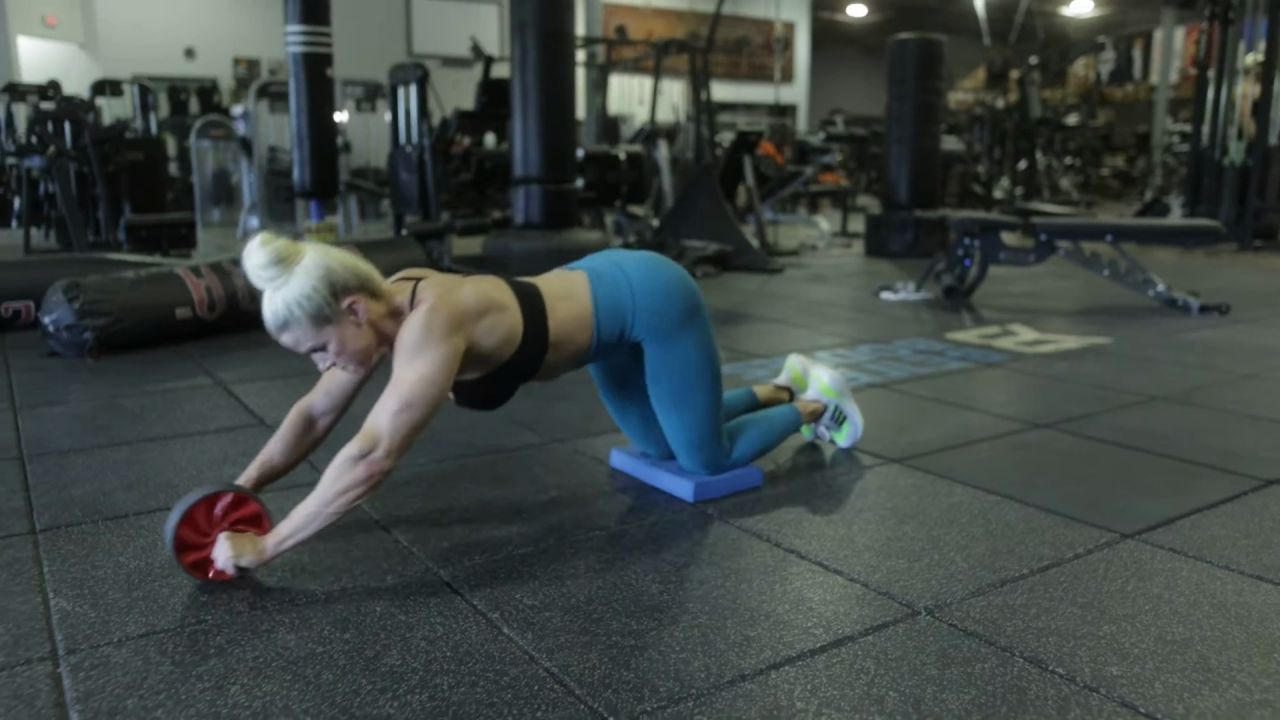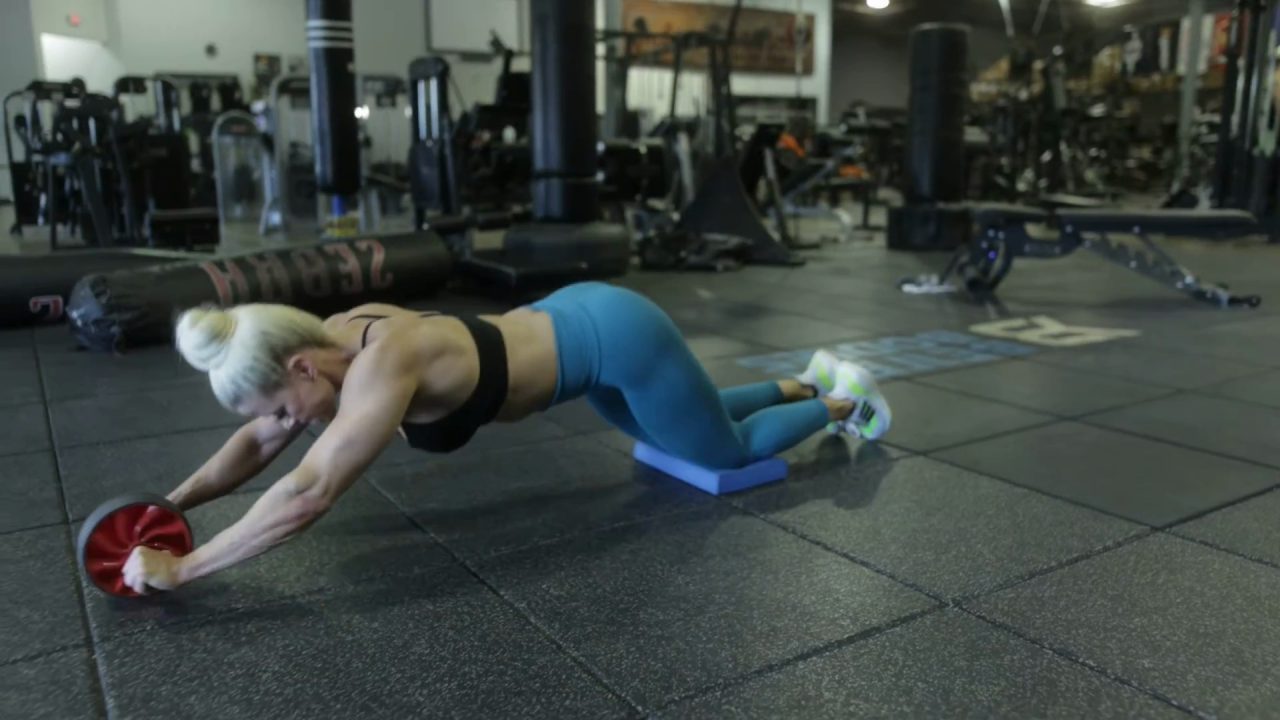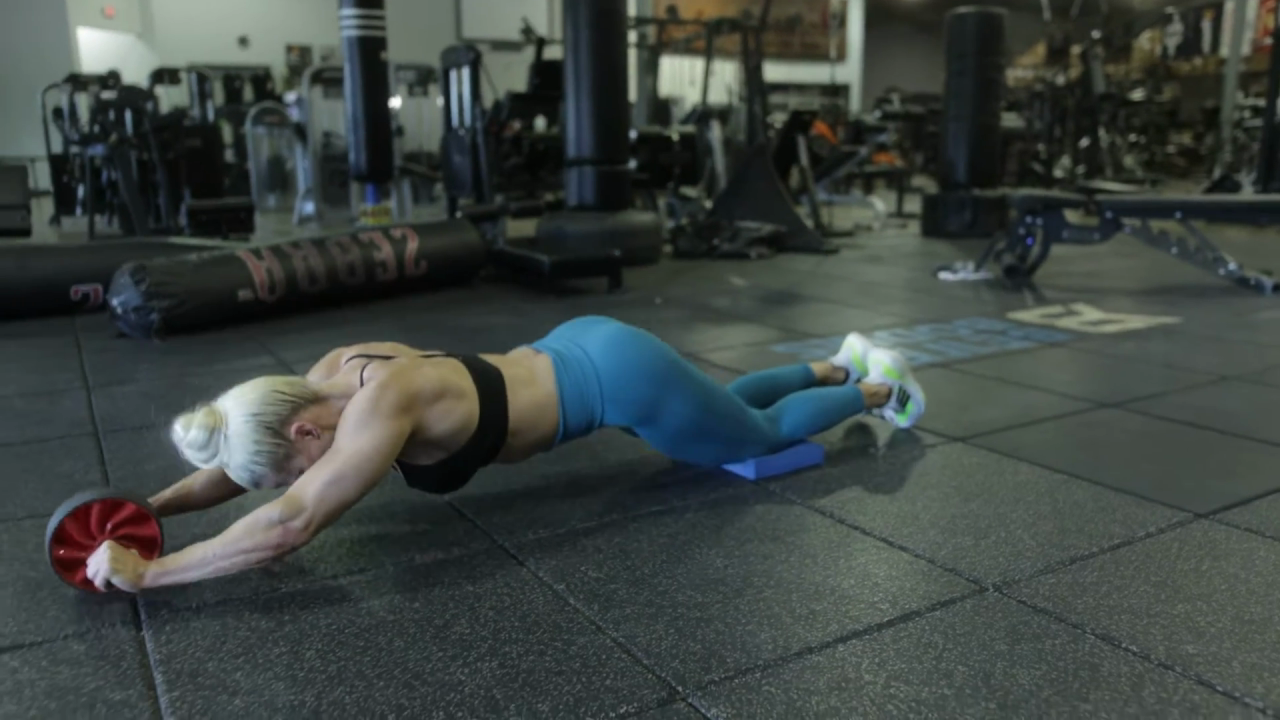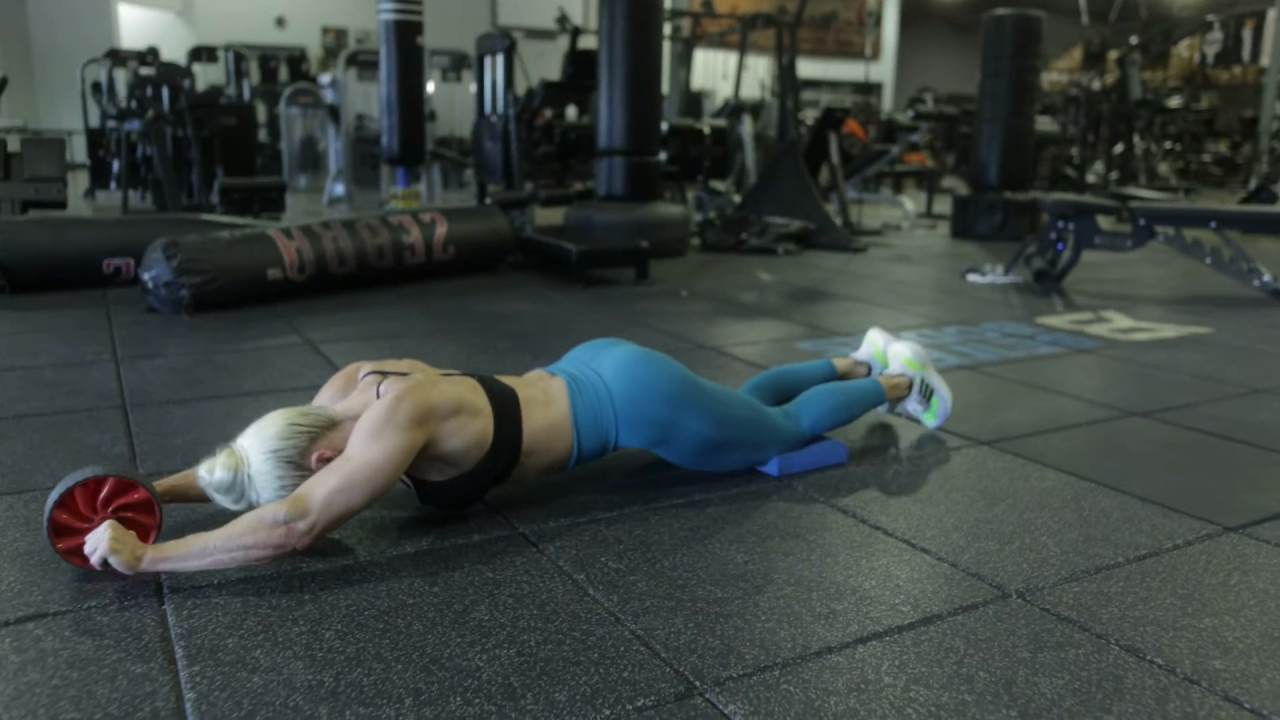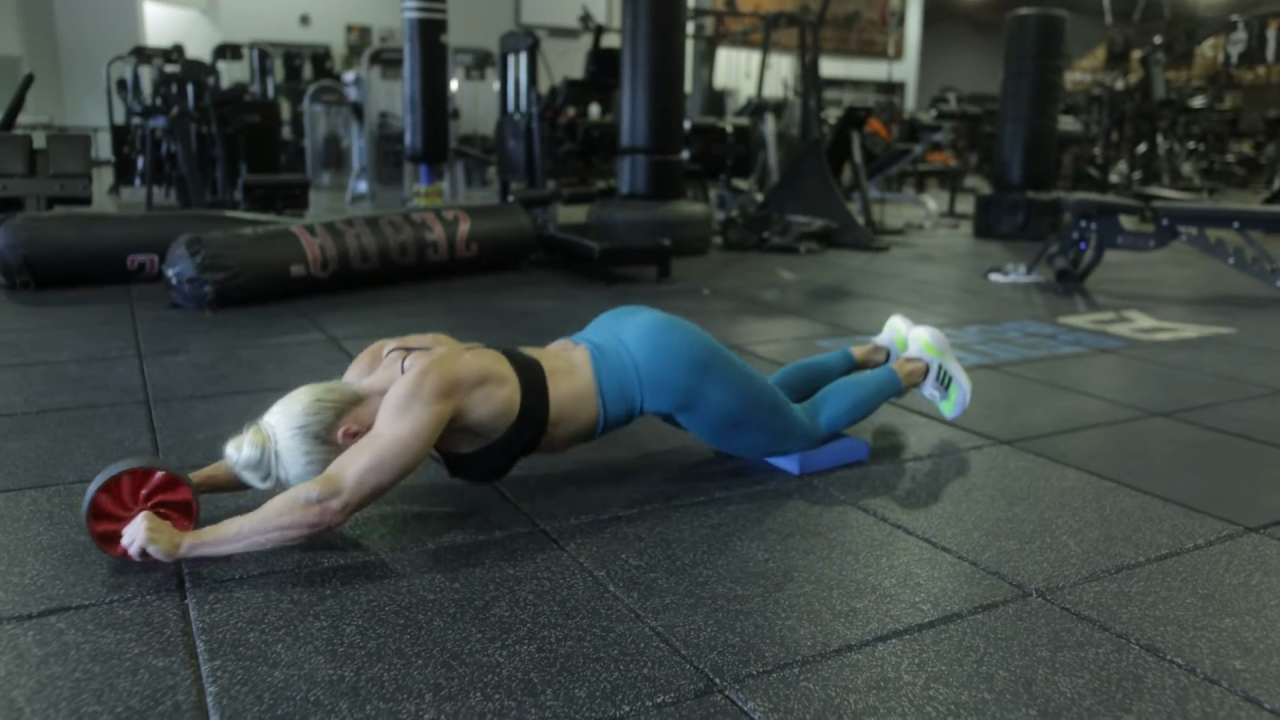
dt=0.3s
person 1, frame 1
left shoulder: (432, 322)
right shoulder: (384, 305)
left elbow: (371, 457)
right elbow: (314, 413)
left wrist: (264, 545)
right wrist: (240, 489)
left hip: (652, 299)
right hip: (603, 288)
left knee: (707, 460)
right knee: (665, 447)
left ankle: (815, 404)
right ankle: (779, 388)
person 1, frame 2
left shoulder: (382, 362)
right shoulder: (335, 339)
left elbow: (305, 496)
right elbow: (256, 443)
left wrist: (178, 569)
right wrist: (168, 506)
left hip: (618, 335)
right hip: (578, 320)
left knee: (726, 456)
right knee: (677, 439)
left ankle: (842, 401)
right ankle: (801, 383)
person 1, frame 3
left shoulder: (382, 404)
right shoulder: (335, 377)
left elbow: (287, 525)
right elbow: (247, 460)
left wrist: (146, 571)
right wrist: (153, 503)
left hip: (618, 377)
right hip: (581, 354)
left knee: (762, 434)
right knee: (725, 405)
left ankle: (877, 387)
right ankle: (838, 365)
person 1, frame 4
left shoulder: (393, 421)
right shoulder: (349, 389)
left elbow: (291, 527)
right elbow: (264, 464)
left wrist: (144, 554)
right wrist: (152, 487)
left hip: (633, 400)
right hip: (593, 373)
left knee: (784, 429)
right knee: (746, 406)
left ankle: (897, 378)
right ankle: (861, 359)
person 1, frame 5
left shoulder: (418, 392)
right shoulder: (373, 369)
left elbow: (323, 506)
right elbow: (290, 446)
left wrist: (184, 545)
right wrist: (193, 482)
left hip: (660, 362)
right hip: (622, 342)
left knee: (797, 432)
right knee: (759, 399)
left ankle: (915, 367)
right ankle: (874, 349)
